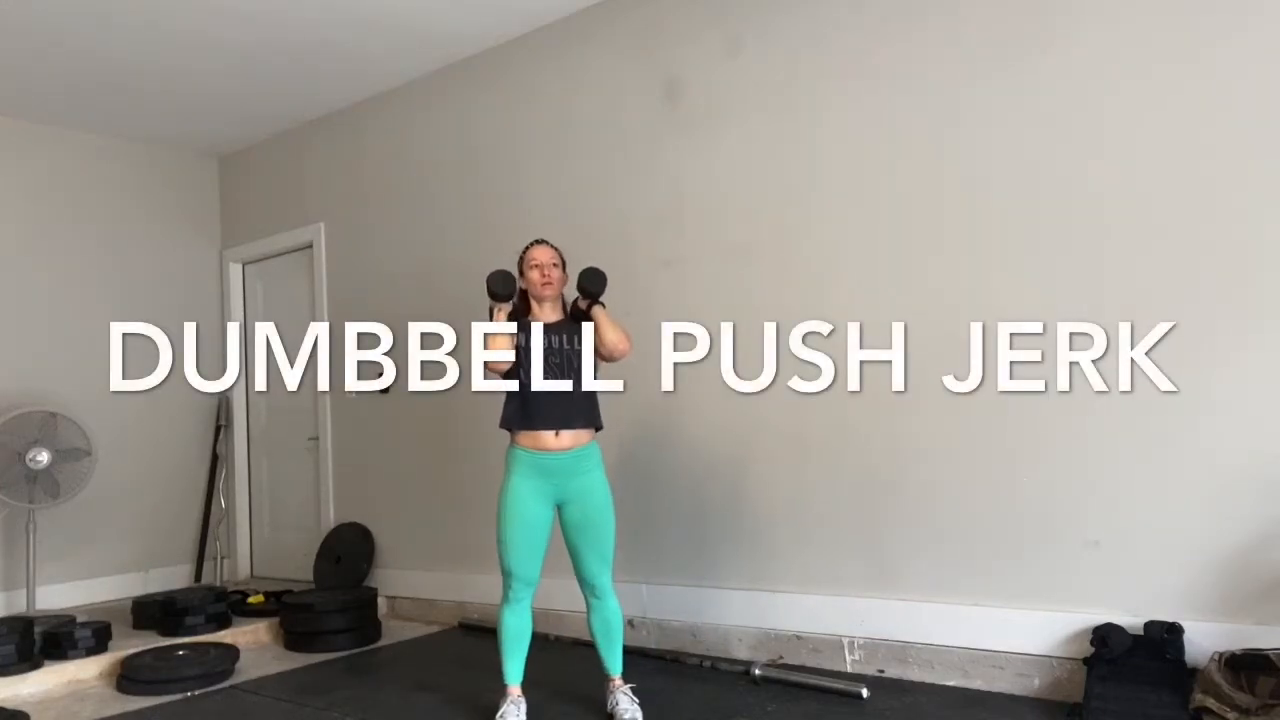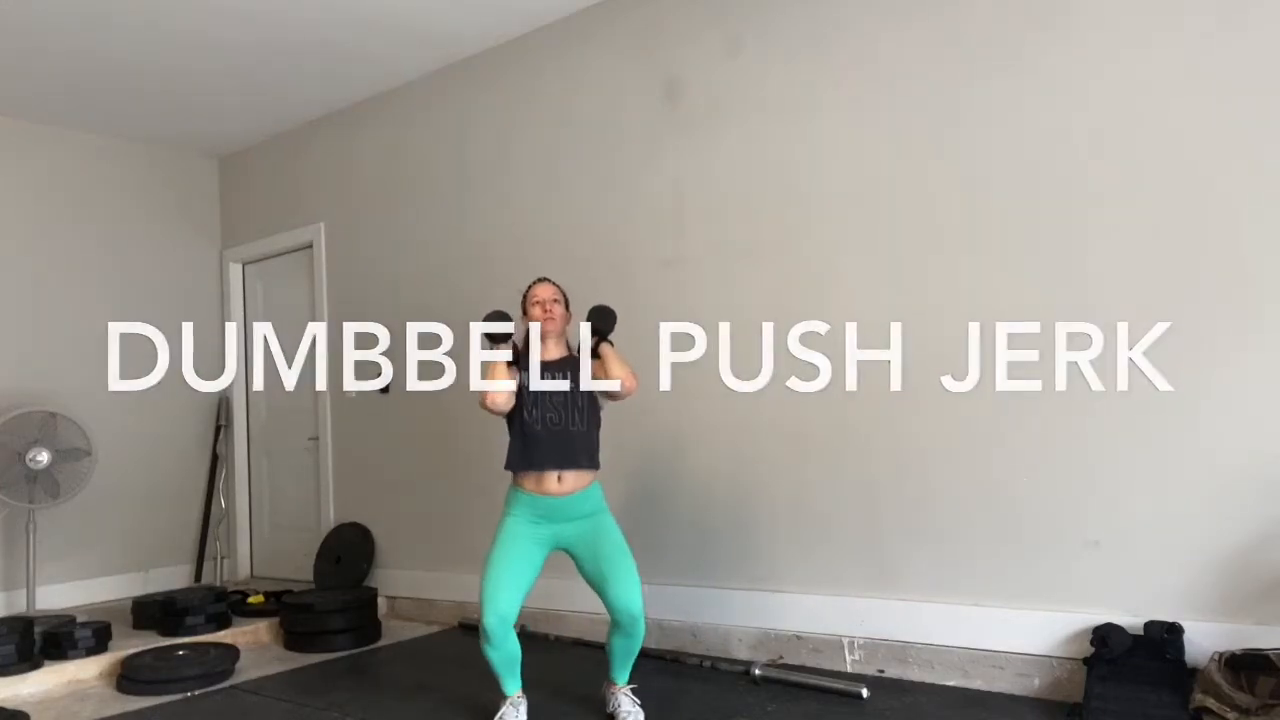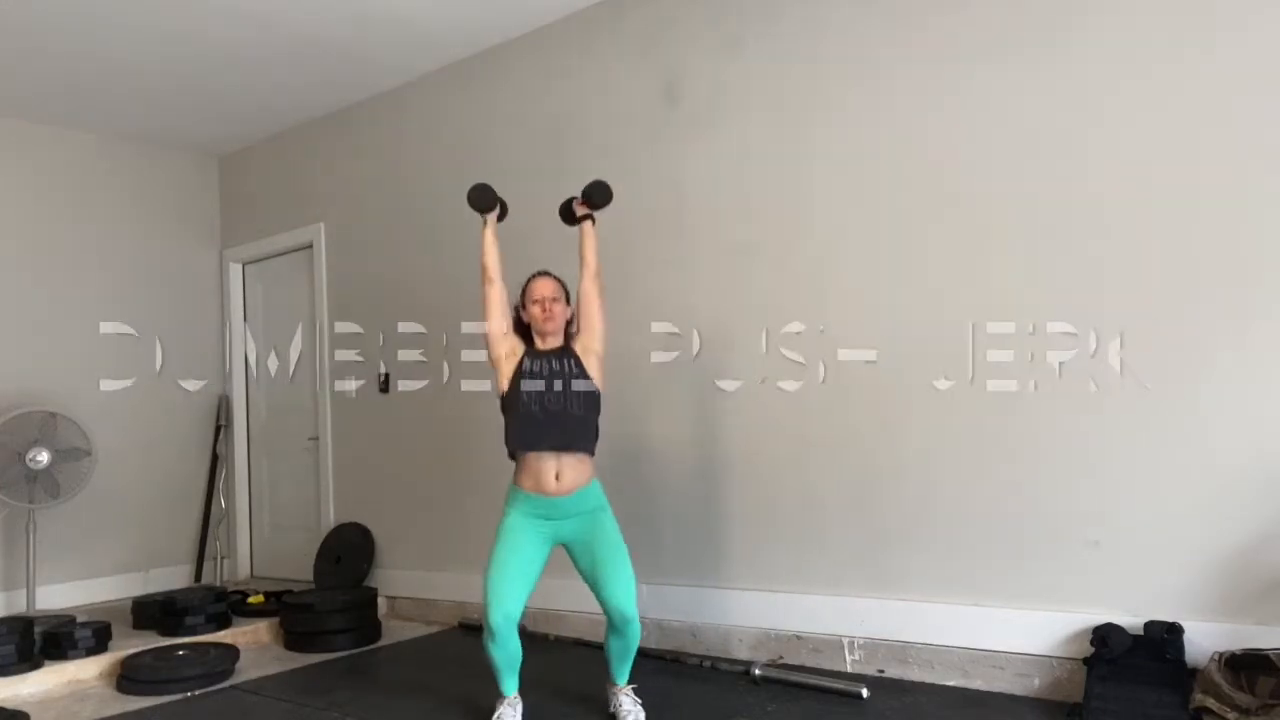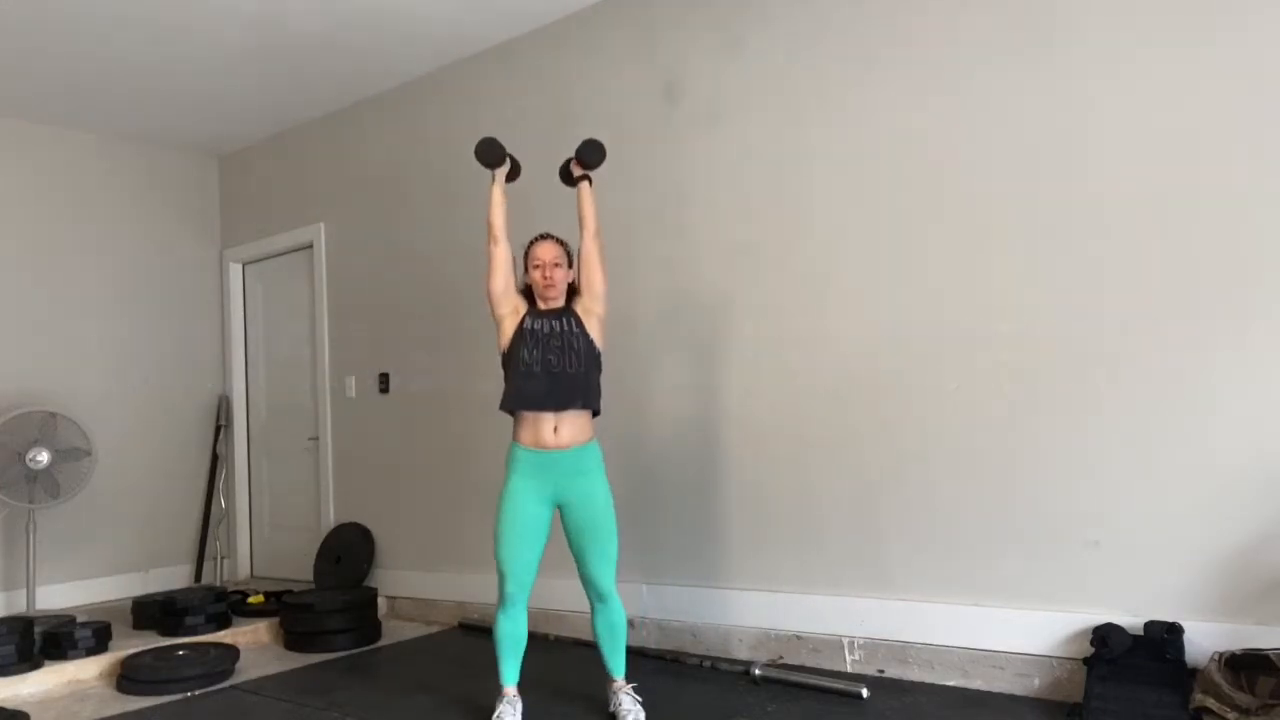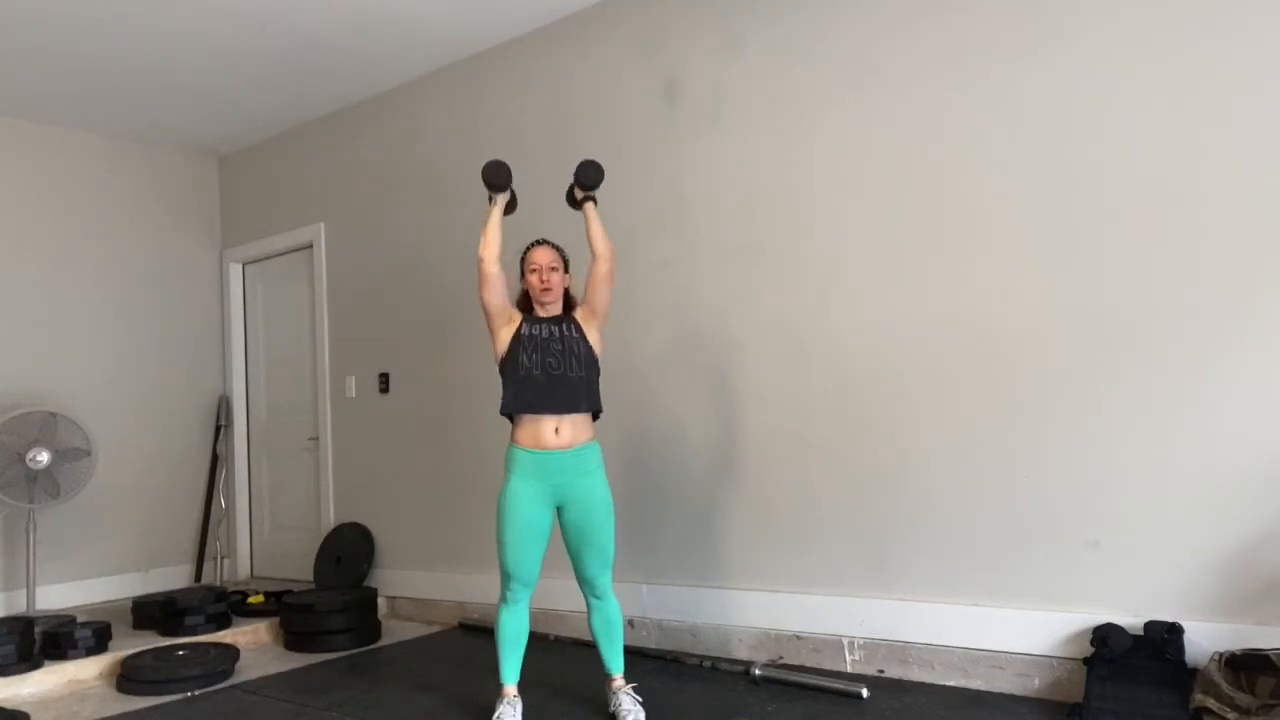
dt=0.5s
person 1, frame 1
left shoulder: (583, 328)
right shoulder: (512, 328)
left elbow: (619, 348)
right elbow: (496, 363)
left wrist: (594, 305)
right wrist: (500, 311)
left hip: (582, 467)
right hip: (527, 469)
left knee: (598, 583)
right knee: (518, 587)
person 1, frame 2
left shoulder: (589, 369)
right shoulder: (513, 371)
left elbow: (626, 386)
right elbow: (495, 402)
left wrist: (604, 345)
right wrist: (502, 355)
left hip: (586, 510)
right hip: (527, 512)
left knee: (630, 609)
right knee: (494, 618)
person 1, frame 3
left shoulder: (585, 352)
right shoulder: (510, 356)
left elbow: (590, 276)
right elbow: (492, 280)
left wrist: (586, 220)
right wrist: (490, 221)
left hip: (586, 508)
right hip: (527, 513)
left knee: (624, 612)
right knee: (499, 618)
person 1, frame 4
left shoulder: (587, 315)
right shoulder: (513, 317)
left elbow: (591, 238)
right elbow: (498, 243)
left wrist: (582, 182)
right wrist: (498, 182)
left hip: (583, 467)
right hip: (527, 470)
left knee: (601, 586)
right knee: (513, 590)
person 1, frame 5
left shoulder: (585, 323)
right shoulder: (510, 326)
left elbow: (604, 261)
right elbow: (487, 264)
left wrist: (587, 203)
right wrist: (498, 205)
left hip: (583, 467)
right hip: (526, 471)
left knee: (598, 585)
right knee: (516, 588)
